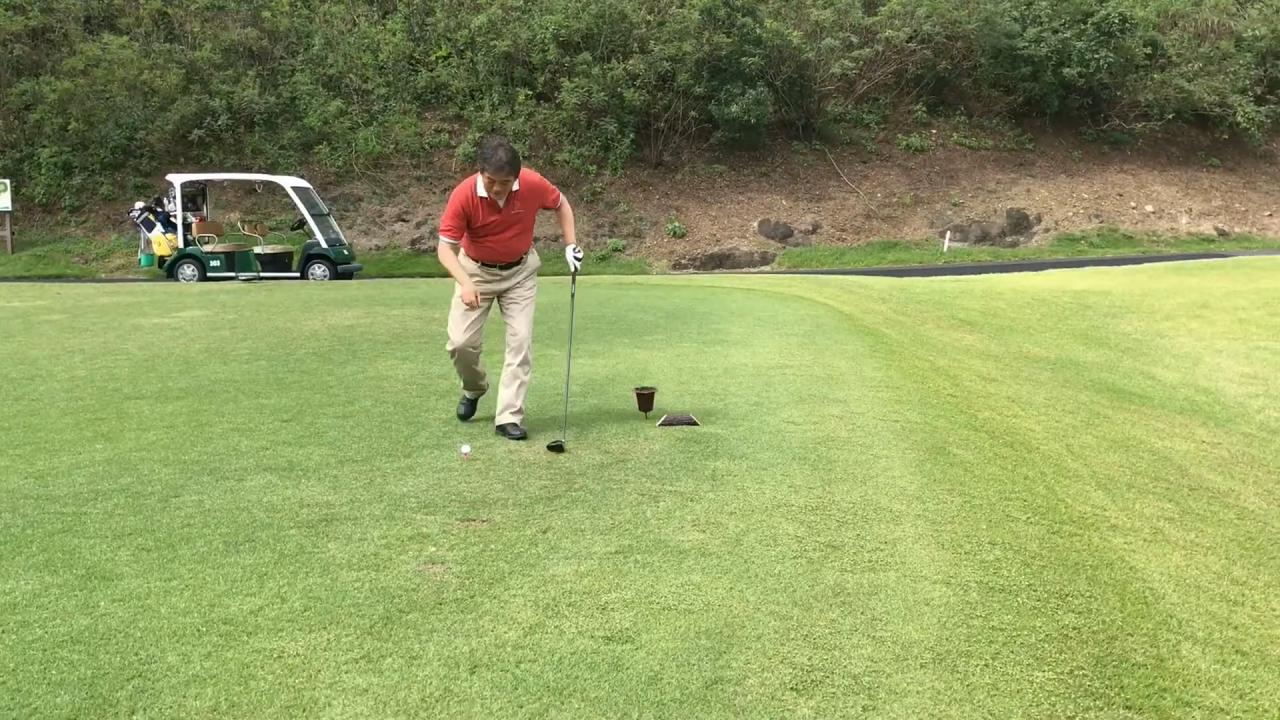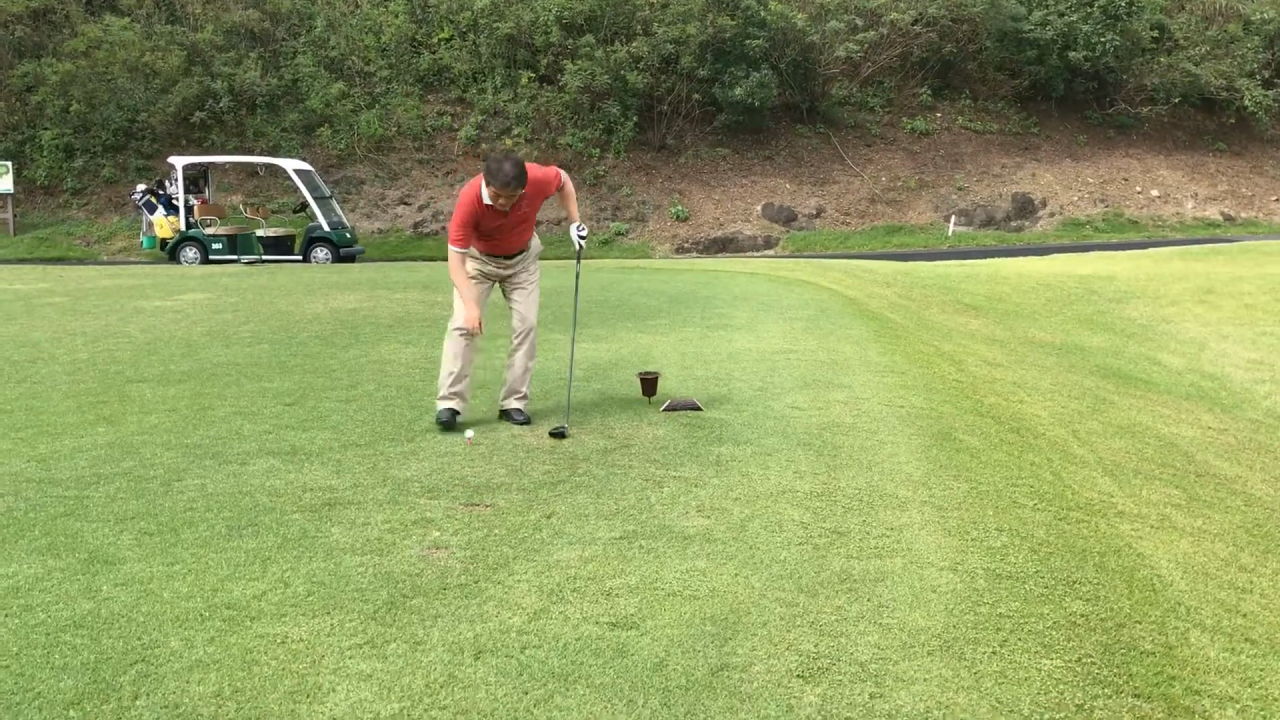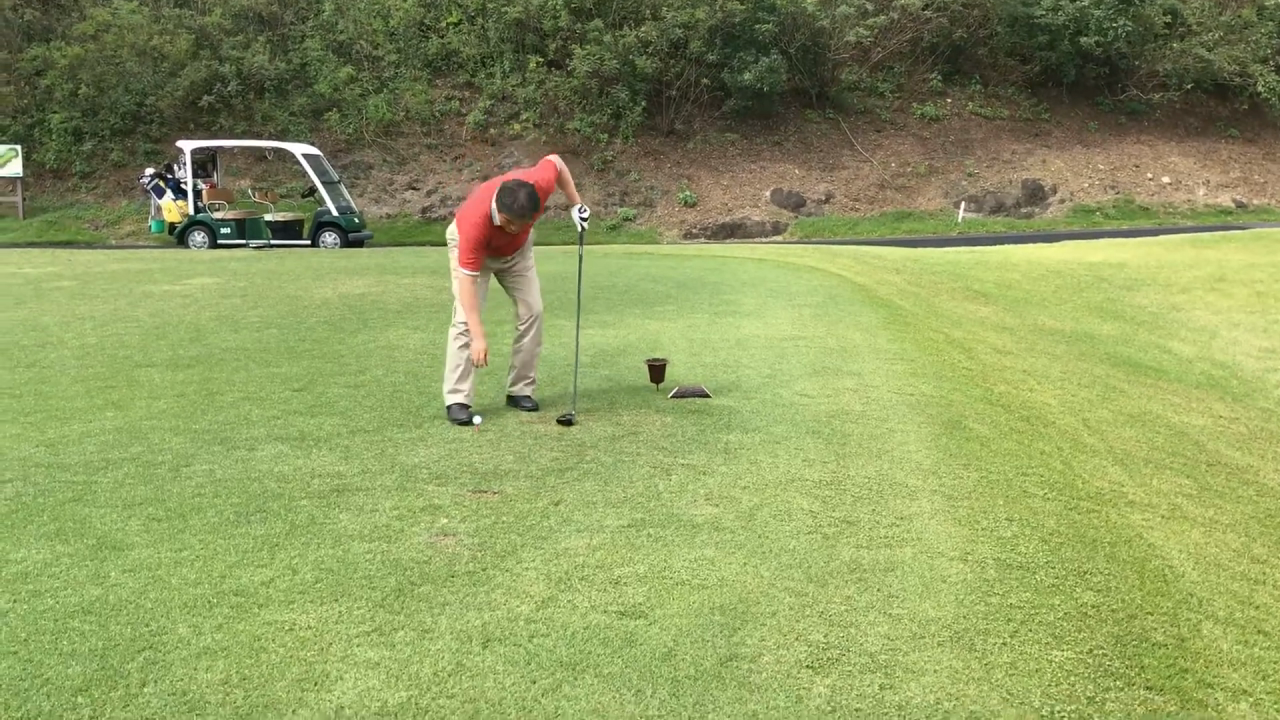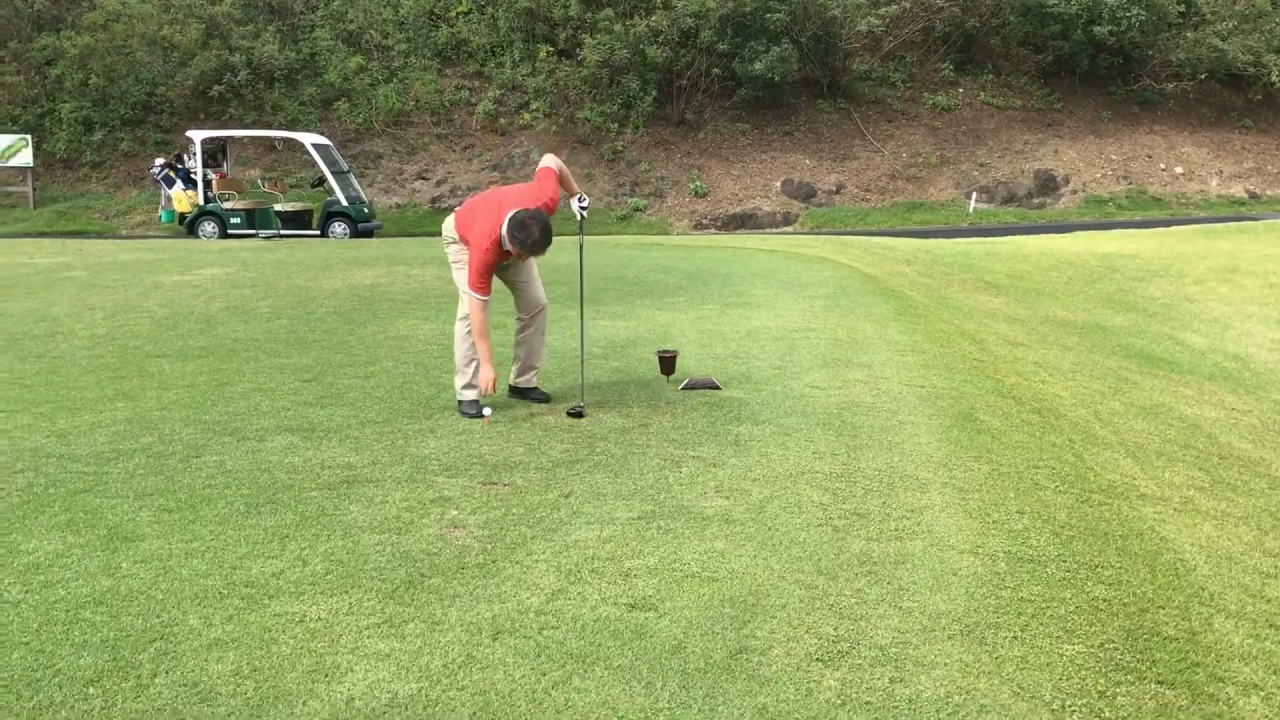
dt=0.2s
person 1, frame 1
left shoulder: (534, 184)
right shoulder: (463, 194)
left elbow: (561, 205)
right elbow: (445, 248)
left wrist: (571, 244)
right wrist: (464, 283)
left hip: (520, 271)
right hip: (477, 271)
left knee: (519, 341)
right knee: (461, 342)
left ankle: (509, 417)
right ankle: (473, 387)
person 1, frame 2
left shoulder: (538, 178)
right shoulder: (470, 198)
left elbow: (562, 178)
right elbow: (455, 258)
left wrist: (574, 221)
right wrist: (469, 305)
left hip: (522, 258)
right hip: (478, 258)
left knee: (525, 325)
right knee: (462, 325)
left ankle: (513, 402)
right ankle: (450, 402)
person 1, frame 3
left shoulder: (539, 183)
right shoulder: (476, 216)
left elbow: (555, 162)
right elbow: (466, 279)
left wrist: (576, 203)
right wrist: (478, 335)
left hip: (515, 250)
right hip: (474, 251)
left knee: (531, 311)
right knee: (464, 318)
left ankle: (520, 389)
right ankle: (457, 398)
person 1, frame 4
left shoulder: (545, 201)
right shoulder: (485, 246)
left elbow: (551, 160)
right elbow: (478, 310)
left wrist: (575, 194)
right wrist: (486, 366)
left hip: (514, 239)
right hip: (463, 239)
left knee: (535, 303)
right knee: (469, 309)
left ankle: (524, 382)
right ankle: (468, 393)
